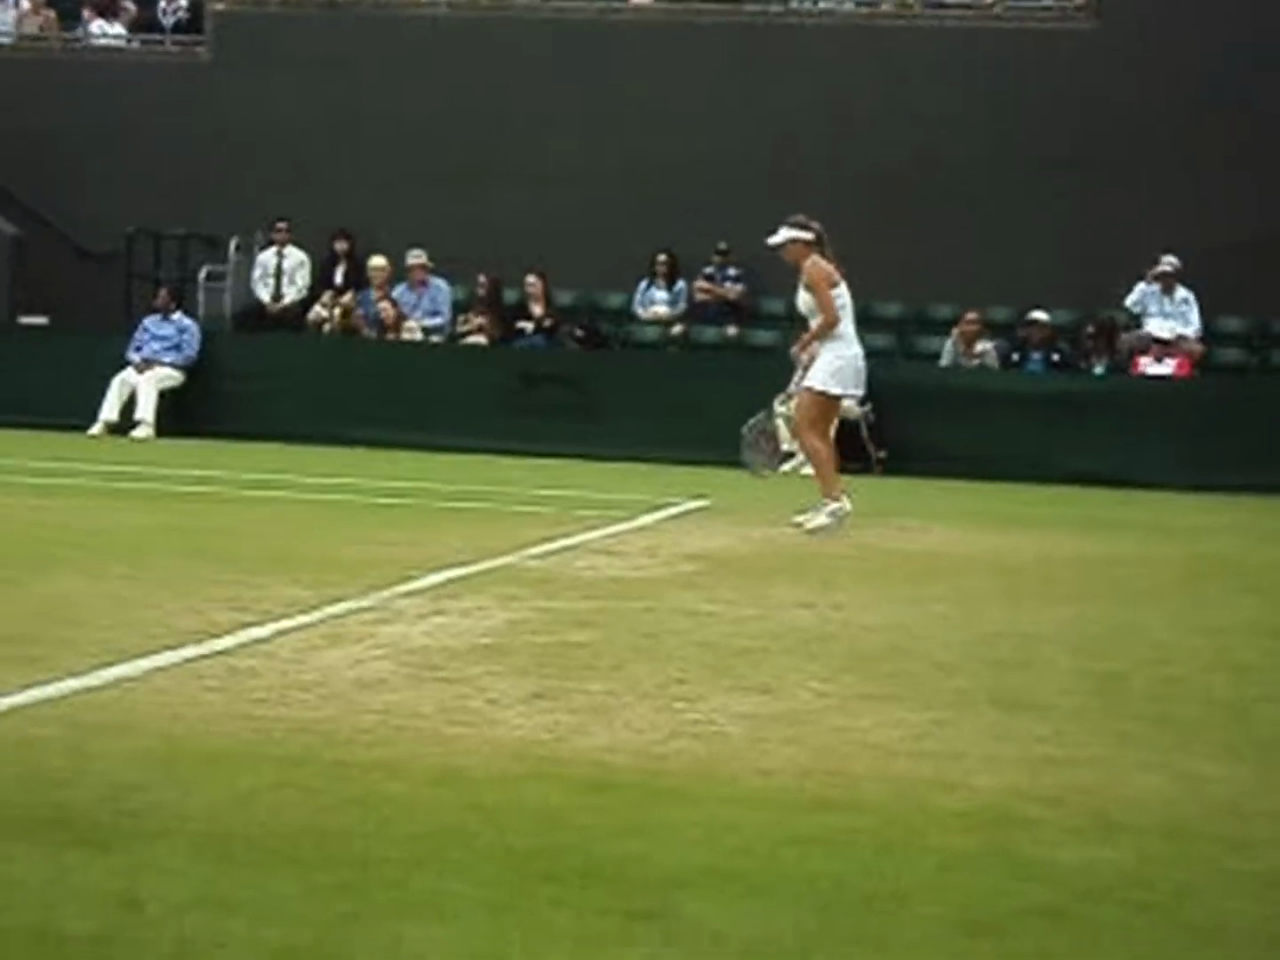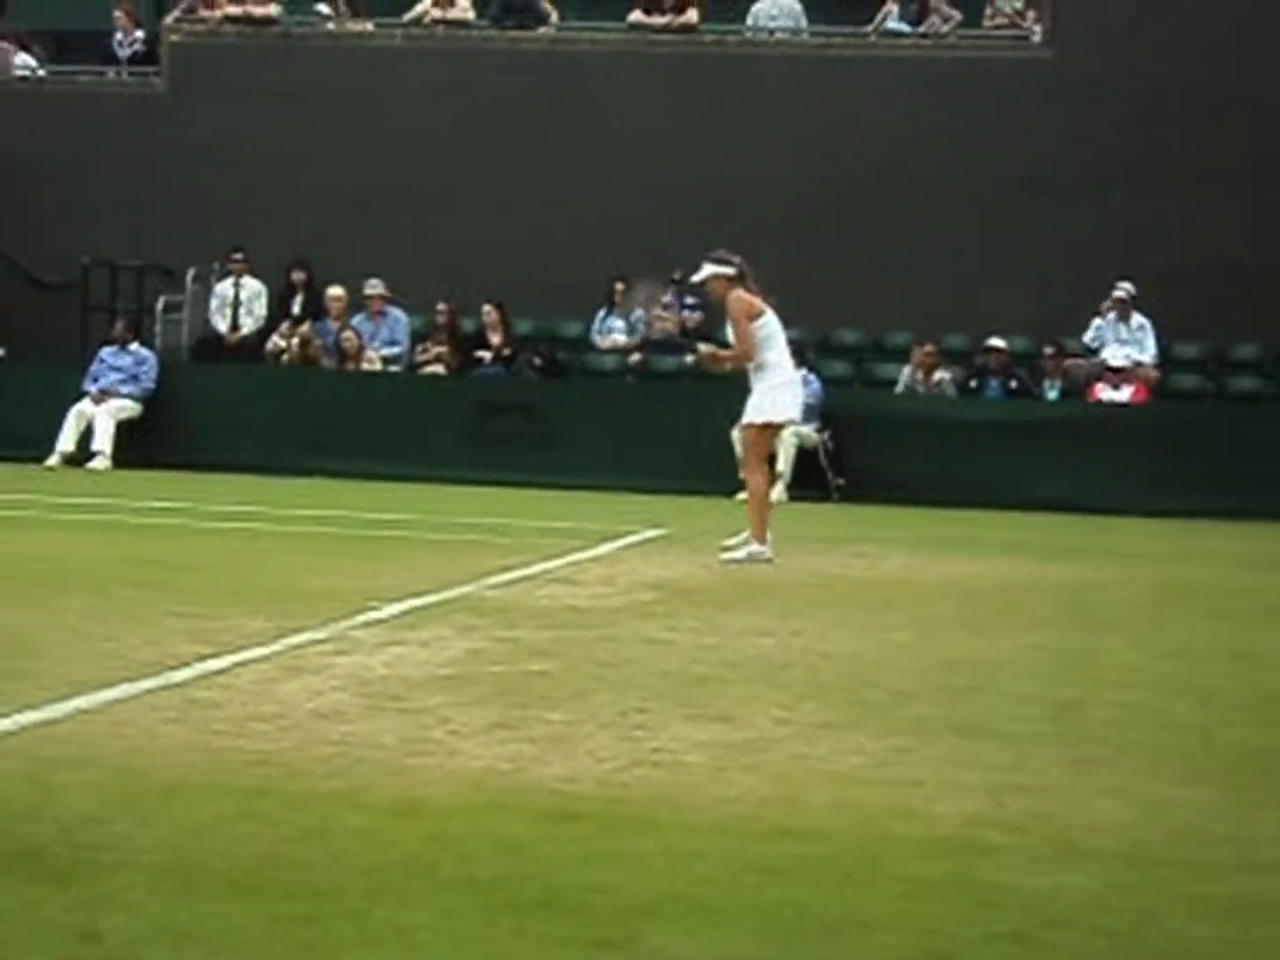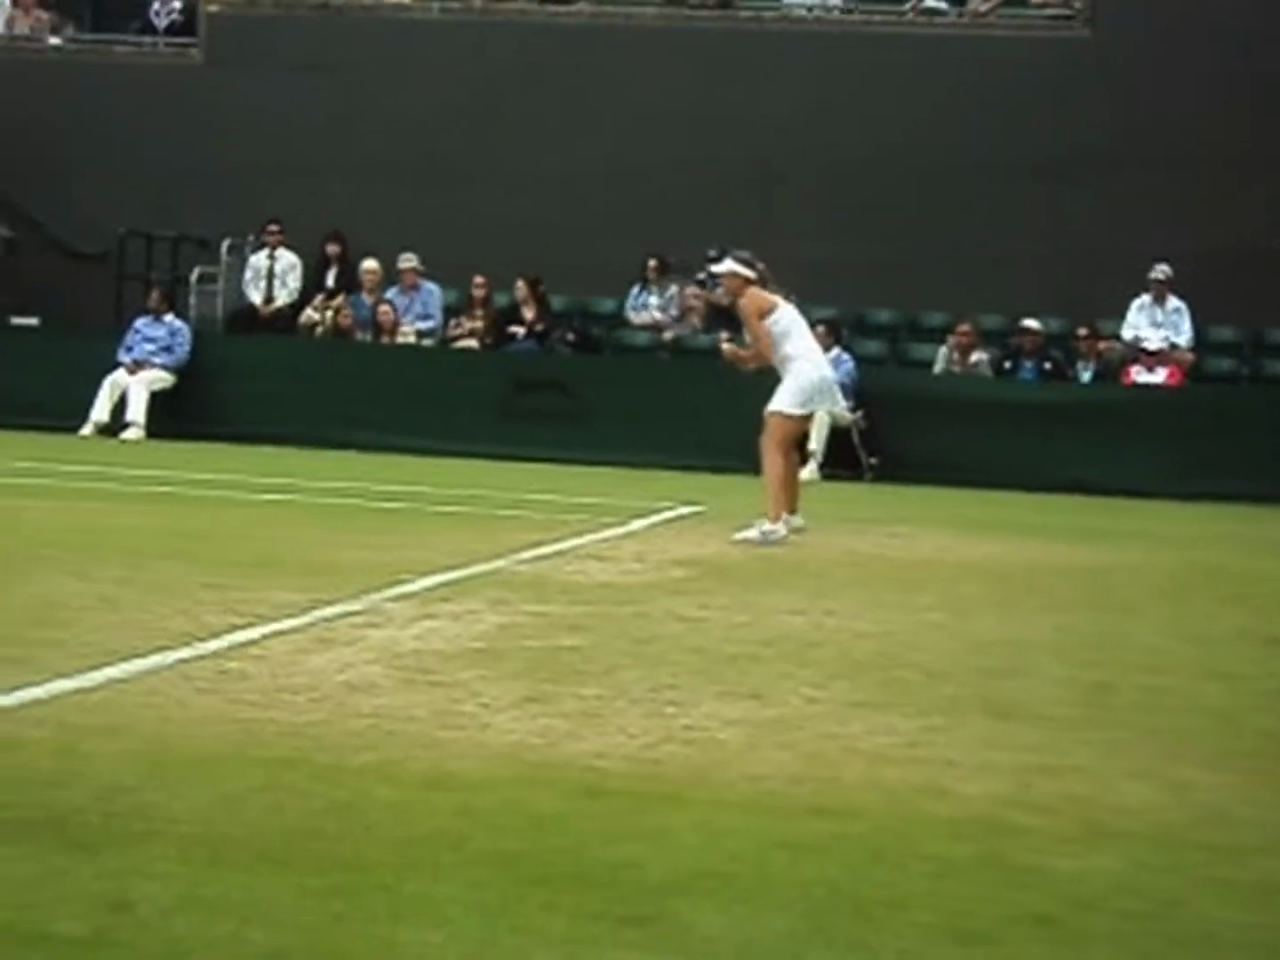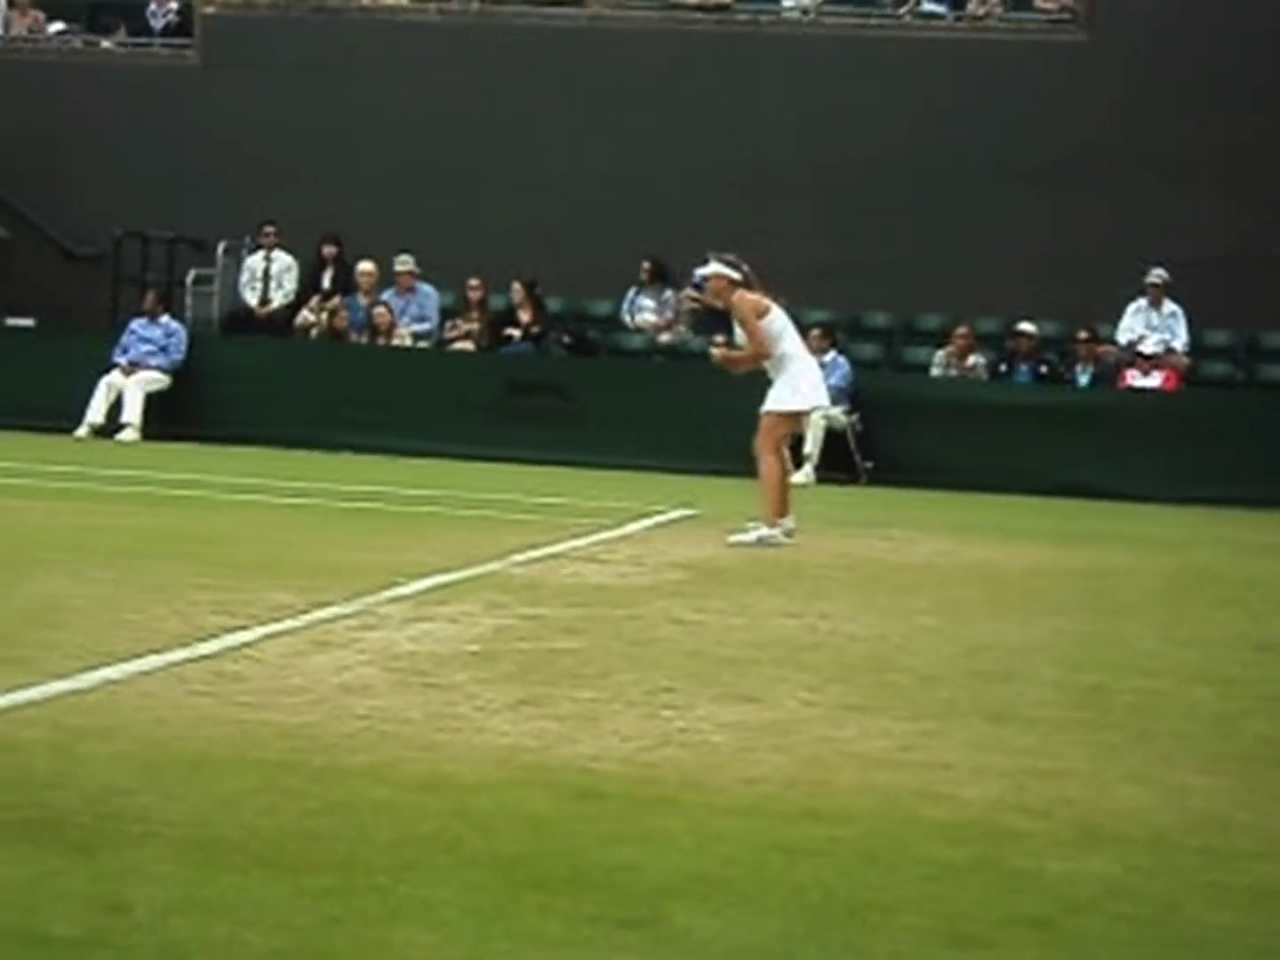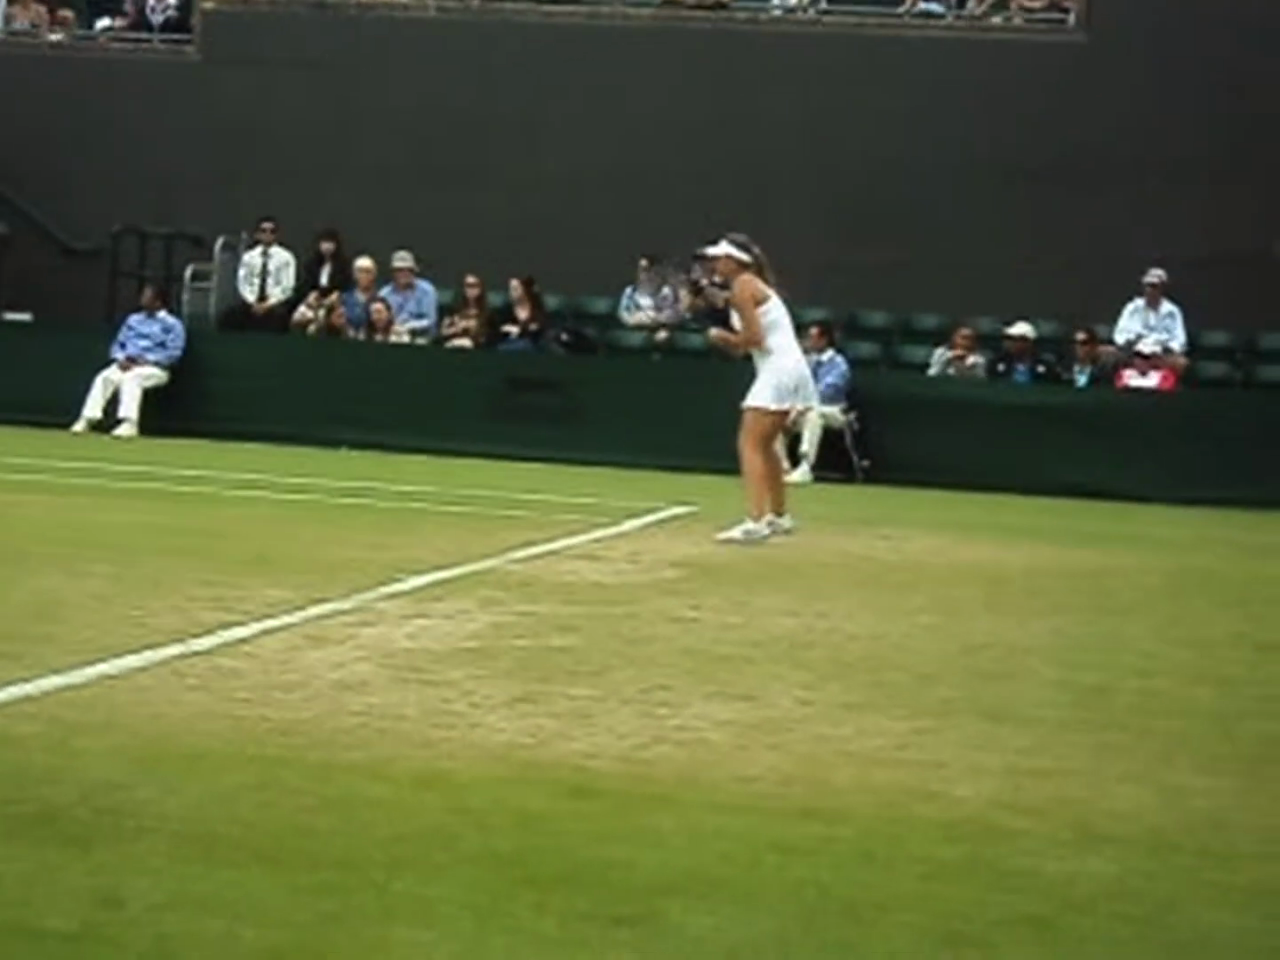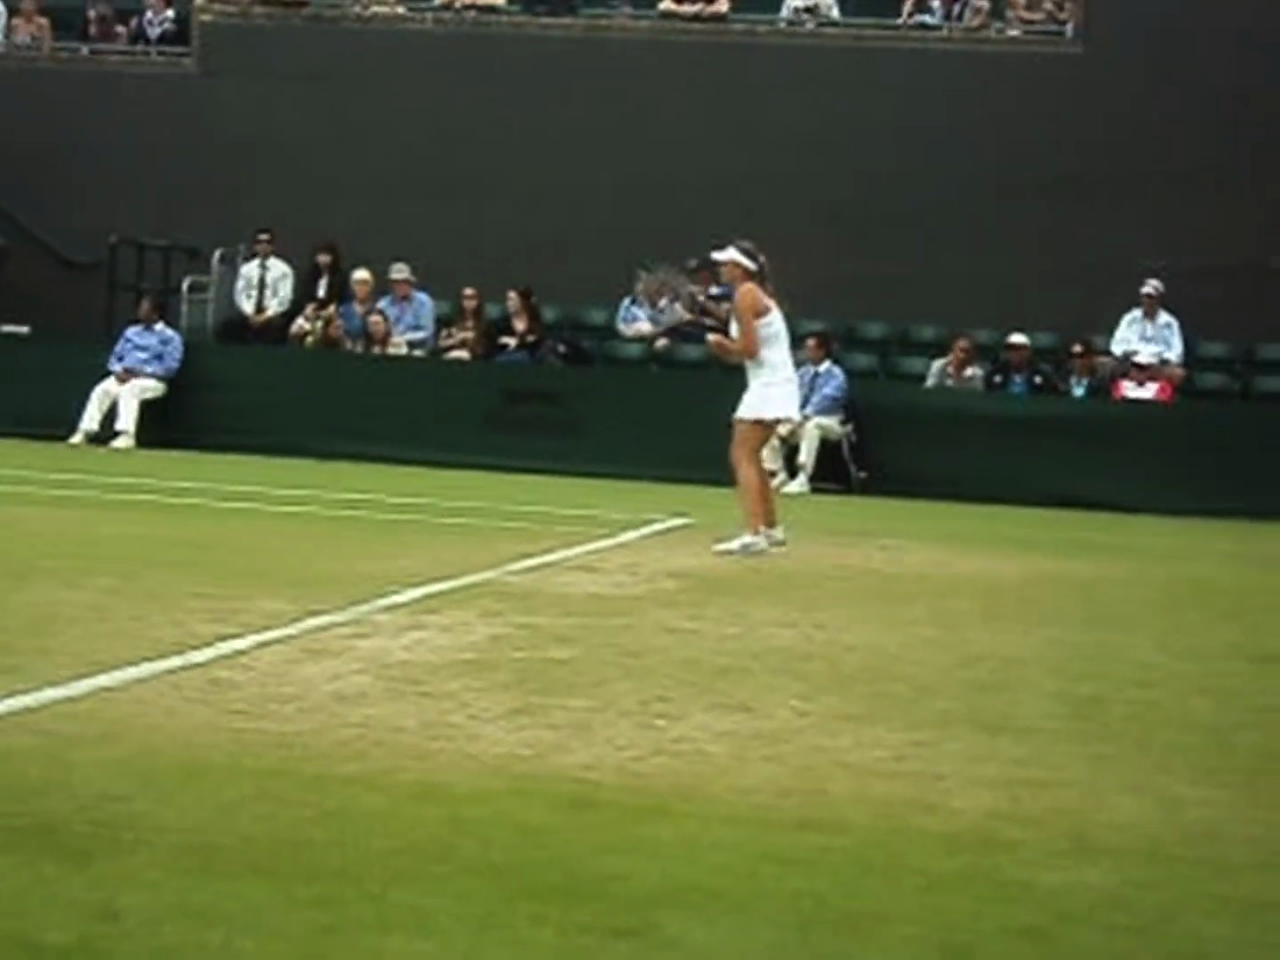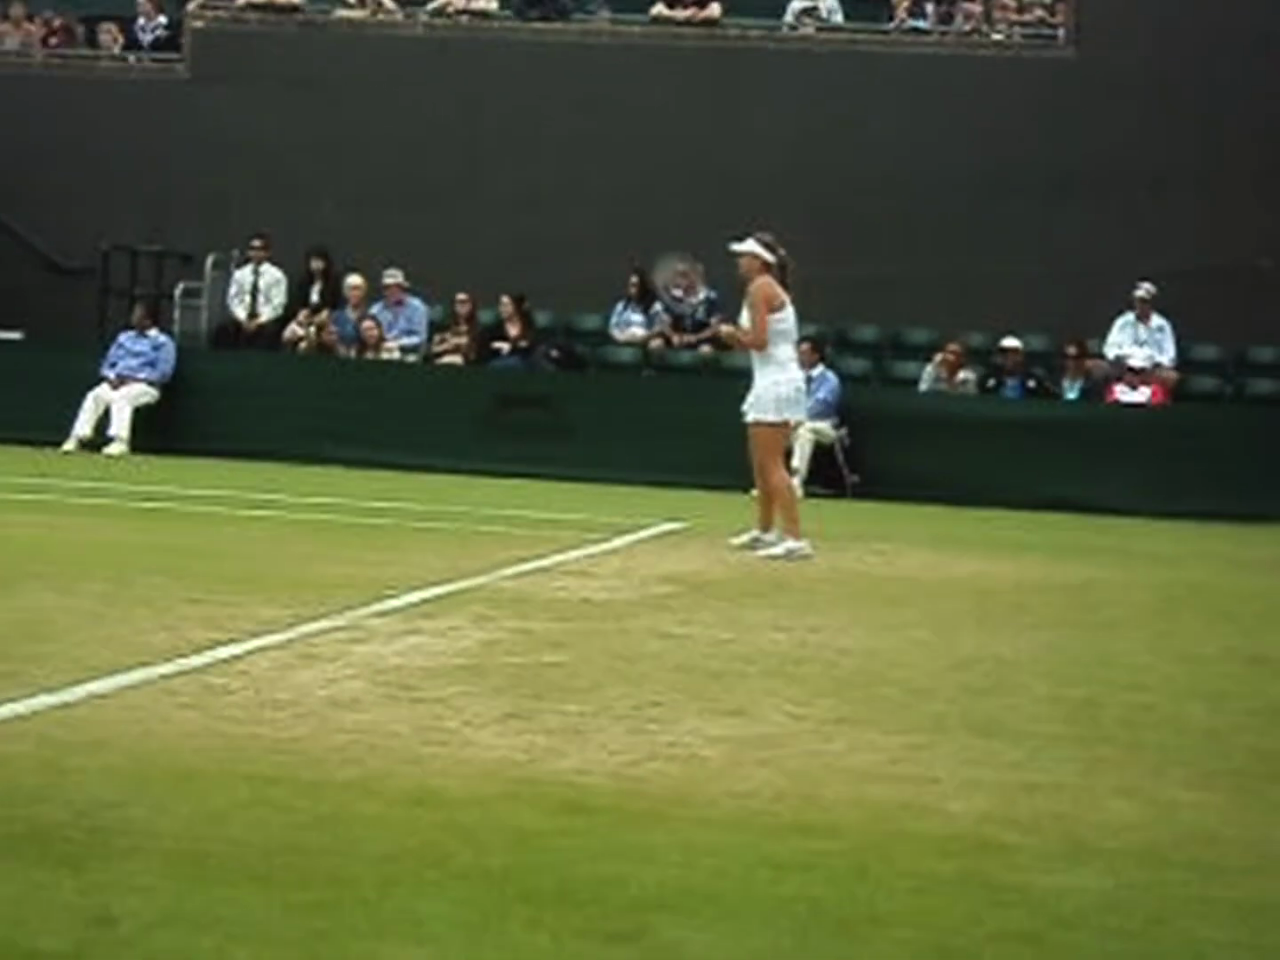
dt=0.5s
person 1, frame 1
left shoulder: (813, 269)
right shoulder: (819, 268)
left elbow: (832, 319)
left wrist: (804, 344)
right wrist: (812, 352)
left hip: (837, 358)
right hip: (835, 358)
left knee: (803, 428)
right knee: (818, 432)
left ankle: (835, 498)
right ankle: (831, 504)
person 1, frame 2
left shoulder: (736, 301)
right shoulder: (746, 300)
left elbow: (747, 353)
left wrist: (716, 355)
right wrist: (722, 358)
left hip: (774, 388)
right hip: (774, 386)
left knee: (752, 465)
right knee: (755, 463)
left ankle: (759, 546)
right ankle: (759, 533)
person 1, frame 3
left shoulder: (747, 302)
right shoulder: (764, 300)
left elbow: (765, 352)
left wrist: (736, 354)
right wrist: (748, 359)
left hip: (803, 375)
right hip: (814, 373)
left knee: (770, 446)
right knee: (784, 444)
left ankle: (772, 524)
right ankle: (790, 515)
person 1, frame 4
left shoulder: (741, 302)
right shoulder: (745, 302)
left elbow: (763, 350)
left wrist: (731, 356)
right wrist: (735, 360)
left hip: (795, 378)
right hip: (795, 377)
left knee: (765, 447)
right knee: (772, 447)
left ankle: (769, 527)
right ankle: (782, 518)
person 1, frame 5
left shoulder: (742, 286)
right shoulder: (755, 285)
left elbow: (754, 337)
left wrist: (725, 338)
right wrist: (731, 341)
left hip: (778, 373)
right hip: (789, 371)
left knee: (748, 444)
right knee: (764, 444)
left ankle: (755, 522)
right ankle: (779, 516)
person 1, frame 6
left shoulder: (744, 295)
right shoulder: (756, 296)
left elbow: (750, 348)
left wrist: (722, 343)
right wrist: (726, 348)
left hip: (770, 386)
right hip: (771, 384)
left knee: (741, 457)
right knee: (748, 458)
left ankle: (753, 535)
right ankle: (770, 528)
person 1, frame 7
left shoulder: (760, 287)
right shoulder: (772, 290)
left elbow: (759, 340)
left wrist: (733, 333)
right wrist: (737, 337)
left hip: (775, 384)
right hip: (775, 382)
left knee: (771, 463)
right knee: (761, 460)
left ankle: (796, 540)
right ankle: (764, 531)
